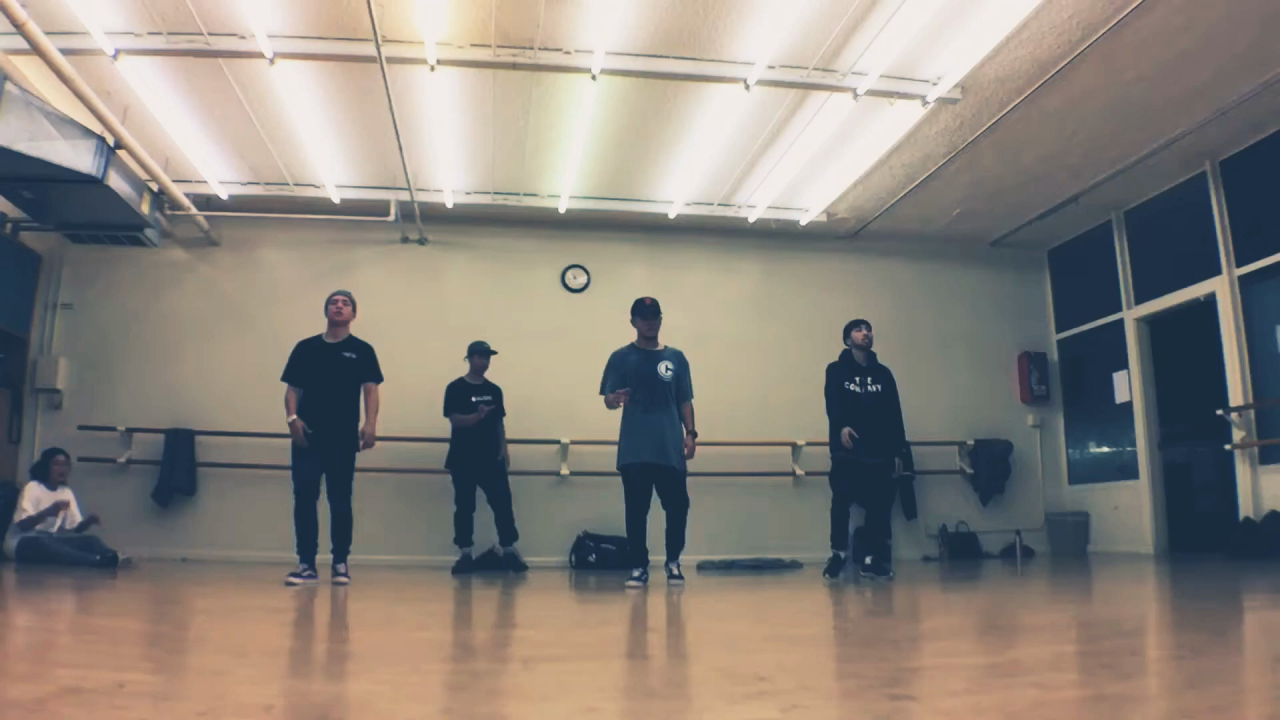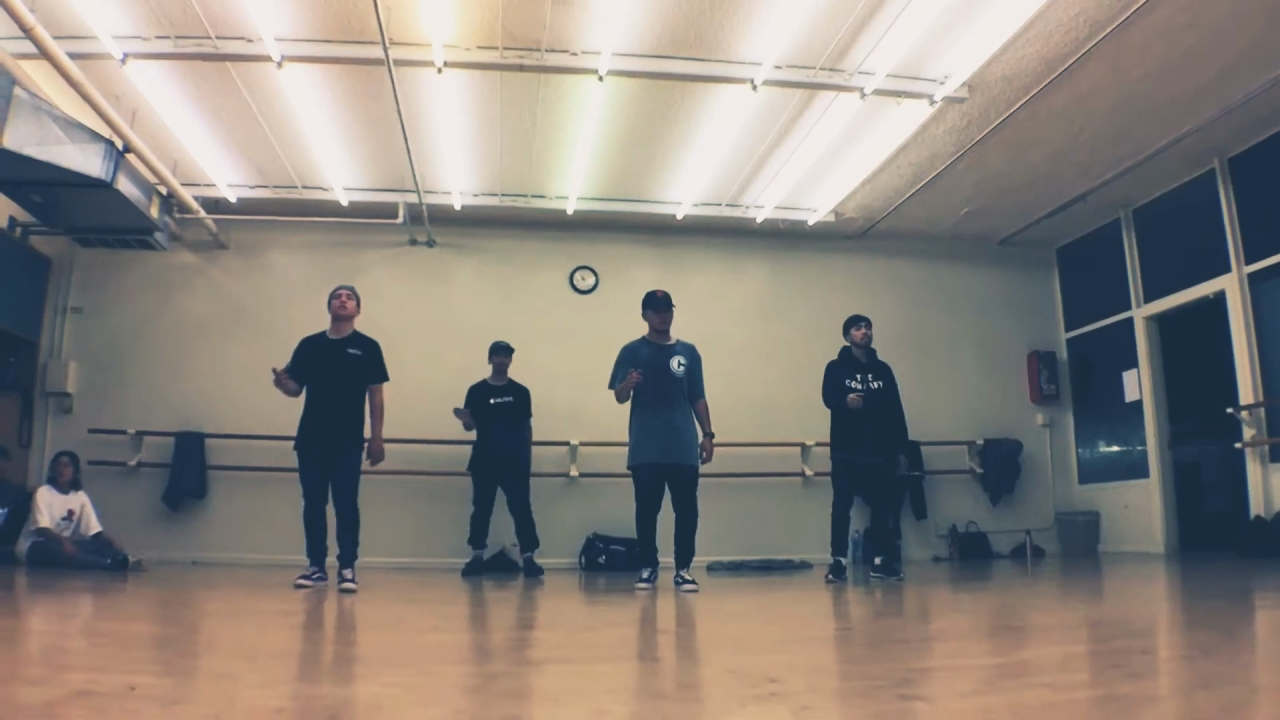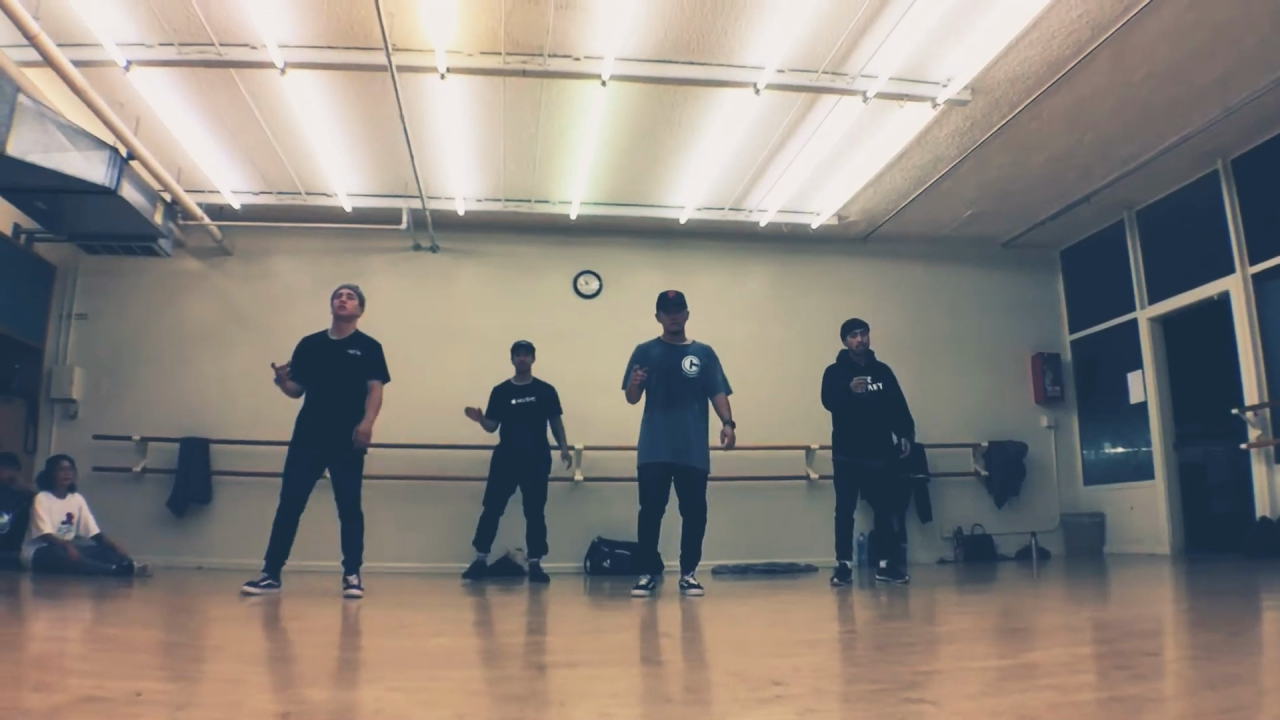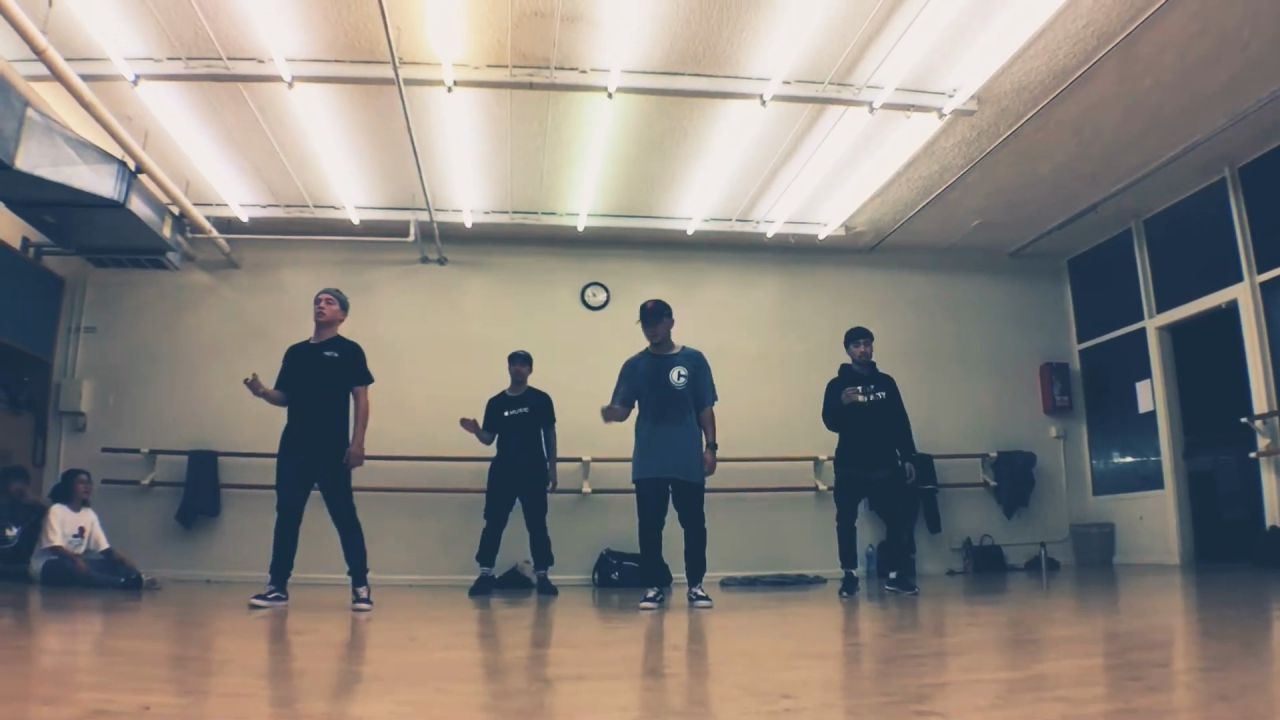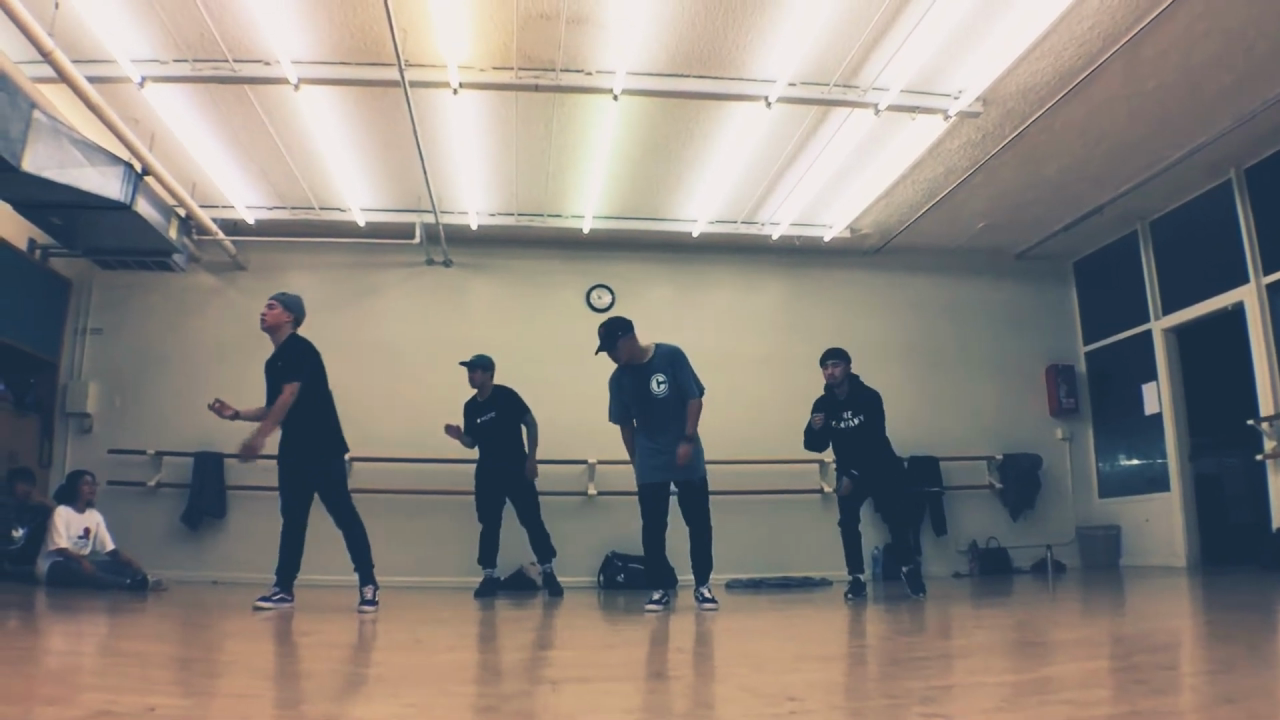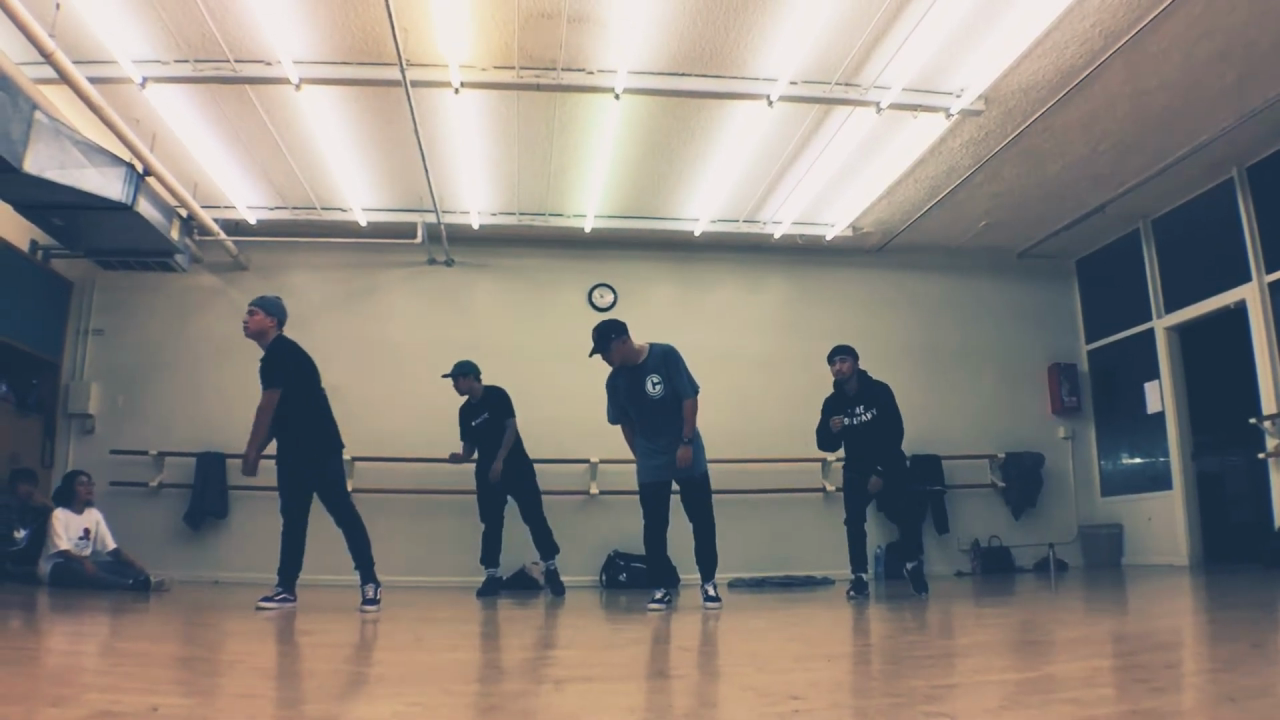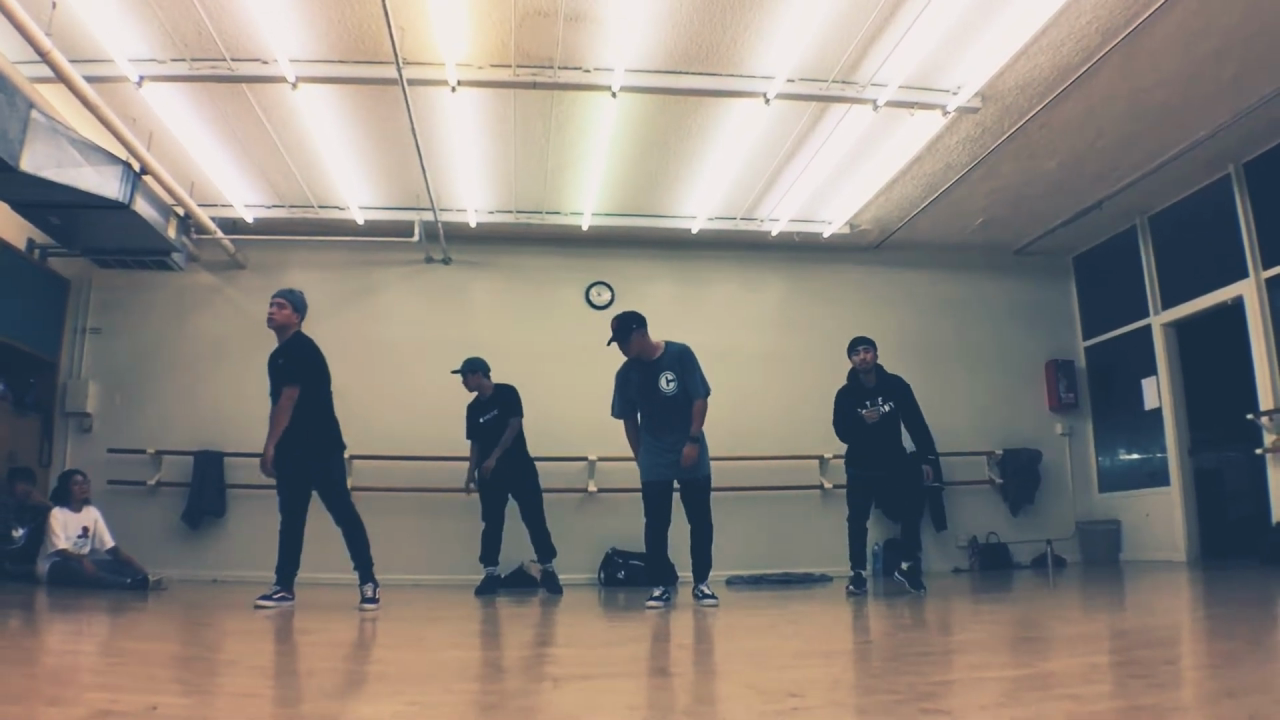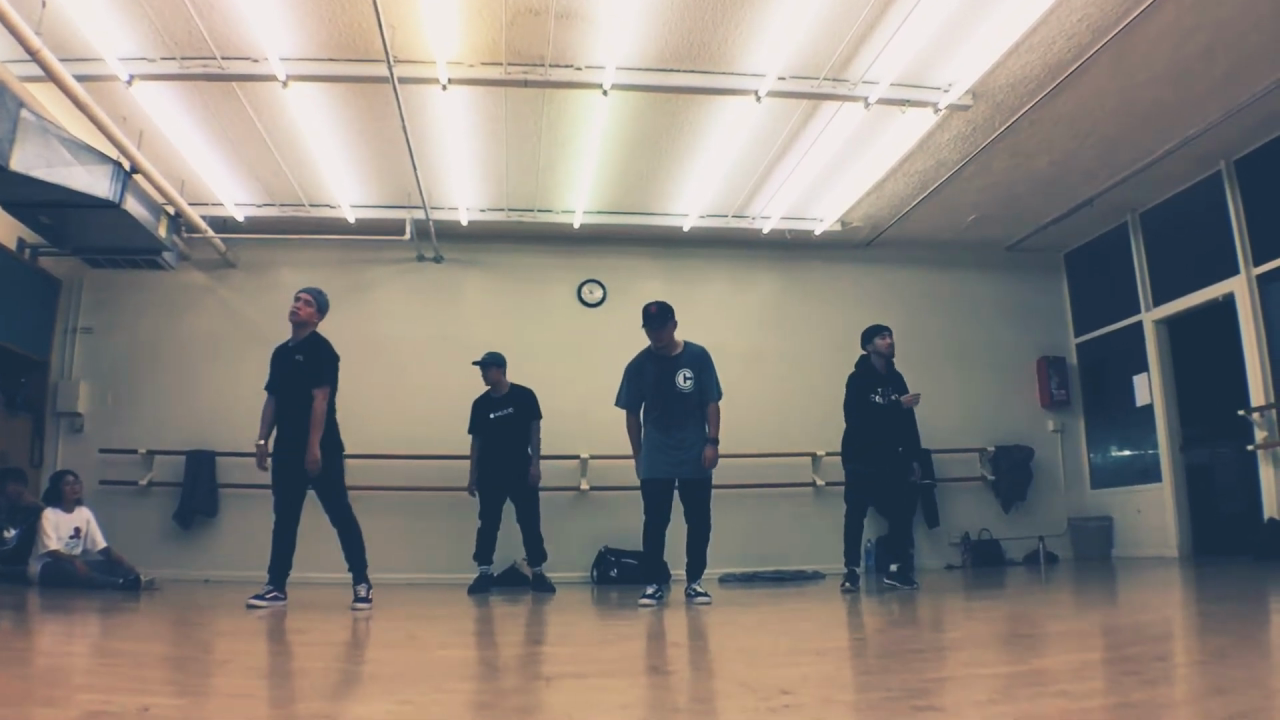
dt=0.5s
person 1, frame 1
left shoulder: (362, 351)
right shoulder: (305, 348)
left elbow: (371, 391)
right elbow: (292, 389)
left wrist: (370, 424)
right wrist: (292, 417)
left hip: (342, 439)
right hip: (307, 437)
left knee: (340, 501)
right knee: (304, 498)
left ankle: (340, 562)
right ankle: (306, 564)
person 1, frame 2
left shoulder: (367, 347)
right shoulder: (309, 345)
left elbow: (375, 394)
right elbow: (295, 388)
left wrist: (377, 436)
right wrist: (282, 382)
left hip: (348, 439)
right hip: (311, 436)
left knee: (346, 502)
right knee: (314, 502)
left ankle: (347, 568)
right ankle: (317, 566)
person 1, frame 3
left shoulder: (368, 347)
right shoulder: (309, 345)
left elbow: (375, 390)
right elbow: (297, 391)
left wrist: (368, 423)
right wrist: (282, 381)
left hip: (347, 442)
right hip: (307, 437)
left knee: (349, 507)
right knee: (289, 504)
left ankle: (352, 574)
right ankle: (271, 573)
person 1, frame 4
left shoulder: (349, 351)
right shoulder: (295, 353)
left elbow: (361, 398)
right elbow: (284, 398)
left wrist: (357, 442)
right wrist: (261, 392)
left hip: (333, 450)
right hip: (293, 447)
left knee: (344, 516)
right knee: (287, 516)
left ankle: (360, 586)
right ankle: (277, 586)
person 1, frame 5
left shoulder: (299, 349)
right shoulder: (275, 360)
left elbow: (289, 397)
left wrist: (258, 436)
right wrist: (236, 413)
left hip: (324, 448)
right hip: (294, 450)
left knee: (344, 514)
right knee: (293, 519)
left ankle: (368, 585)
right ankle: (283, 588)
person 1, frame 6
left shoulder: (283, 353)
right shoulder: (274, 357)
left elbow: (268, 409)
left wrist: (252, 452)
right wrist: (258, 451)
left hip: (320, 447)
right hip: (293, 450)
left knee: (344, 513)
right knee: (293, 519)
left ankle: (370, 583)
right ankle: (286, 588)
person 1, frame 7
left shoulder: (302, 349)
right shoulder: (277, 355)
left elbow: (288, 401)
left wrist: (269, 446)
right wrist: (274, 449)
left hip: (321, 447)
right hip: (292, 449)
left knee: (343, 513)
right knee: (290, 518)
left ankle: (368, 582)
right ankle: (284, 586)
person 1, frame 8
left shoulder: (321, 349)
right shoulder: (280, 352)
left elbow: (321, 399)
right elbow: (272, 400)
left wrist: (315, 446)
right wrist: (262, 441)
left hip: (321, 449)
right hip: (287, 449)
left knee: (340, 514)
right knee: (284, 518)
left ankle: (362, 583)
right ankle: (276, 586)
person 2, frame 1
left shoulder: (676, 358)
right shoulder: (621, 358)
left elbow: (685, 401)
right elbow: (608, 401)
left wrist: (690, 433)
right wrist: (615, 399)
left hip: (670, 448)
right hip: (634, 449)
left knee: (677, 505)
right knee: (636, 508)
left ankle: (673, 560)
right ankle: (639, 566)
person 2, frame 2
left shoulder: (688, 352)
right shoulder: (632, 351)
left elbow: (698, 397)
right elbow: (619, 397)
left wrist: (707, 434)
right wrist: (627, 385)
left hip: (683, 446)
right hip: (645, 447)
left knee: (687, 508)
right knee: (647, 508)
left ankle: (683, 569)
right ankle: (648, 567)
person 2, frame 3
left shoulder: (704, 353)
right shoulder: (645, 352)
left elbow: (718, 392)
right elbow: (632, 398)
left wrist: (728, 423)
right wrist: (634, 383)
left hip: (693, 449)
right hip: (654, 448)
left knee: (694, 512)
right knee: (650, 511)
left ankle: (688, 573)
right ankle: (648, 573)
person 2, frame 4
left shoulder: (694, 360)
right shoulder: (634, 365)
left elbow: (706, 408)
right elbow: (624, 411)
left wrist: (711, 446)
right wrist: (613, 412)
left hip: (688, 460)
right hip: (648, 462)
left knee: (693, 523)
right knee: (650, 525)
left ankle: (696, 585)
right ankle: (654, 586)
person 2, frame 5
left shoulder: (671, 356)
right shoulder: (618, 379)
left elbow: (695, 399)
right elbow: (626, 425)
left wrist: (687, 440)
right wrist: (636, 461)
left hip: (686, 456)
right hip: (650, 462)
left knee: (699, 522)
right knee: (653, 527)
left ankle: (702, 585)
right ankle: (660, 588)
person 2, frame 6
left shoulder: (665, 355)
right shoulder: (615, 380)
left elbow: (690, 398)
left wrist: (686, 442)
right wrist: (640, 456)
left hip: (686, 453)
right hip: (651, 462)
left knee: (702, 519)
right knee: (654, 526)
left ankle: (708, 582)
right ankle: (662, 588)
person 2, frame 7
left shoulder: (681, 355)
right shoulder: (626, 374)
left elbow: (700, 399)
right elbow: (629, 420)
left wrist: (693, 441)
right wrist: (640, 457)
left hip: (691, 455)
right hip: (654, 460)
left knee: (701, 521)
right knee: (656, 524)
left ankle: (701, 582)
right ankle: (661, 585)
person 2, frame 8
left shoulder: (698, 356)
right shoulder: (638, 366)
left elbow: (712, 403)
right elbow: (632, 414)
left wrist: (712, 442)
right wrist: (638, 455)
left hip: (695, 457)
right hip: (656, 460)
left knee: (699, 521)
right knee: (655, 522)
left ankle: (694, 581)
right ankle: (654, 583)
person 3, frame 1
left shoulder: (883, 373)
right shoulder: (837, 369)
left elbow: (894, 414)
right elbow: (832, 404)
left wrist: (899, 452)
right wrist: (841, 427)
left hip: (878, 453)
right hip: (846, 452)
left knee: (879, 507)
right knee: (841, 503)
left ankle: (871, 560)
right ankle: (839, 554)
person 3, frame 2
left shoulder: (883, 370)
right shoulder: (836, 368)
left elbow: (896, 411)
right elbow: (829, 397)
left wrist: (899, 448)
right wrist: (845, 400)
left hip: (879, 452)
right hip: (846, 452)
left knee: (882, 507)
right knee: (841, 507)
left ankle: (880, 560)
right ankle: (838, 561)
person 3, frame 3
left shoulder: (883, 371)
right shoulder: (835, 372)
left elbow: (898, 406)
right elbow: (829, 401)
left wrist: (905, 434)
right wrist: (849, 390)
left hip: (880, 453)
right hip: (847, 455)
left knee: (886, 508)
right knee: (845, 509)
left ankle: (885, 563)
right ankle: (843, 564)
person 3, frame 4
left shoulder: (886, 382)
right shoulder: (838, 385)
left elbow: (900, 422)
right elbow: (830, 422)
left wrist: (907, 457)
right wrist: (842, 403)
left hip: (885, 465)
right hip: (850, 467)
left knee: (897, 518)
right knee: (845, 518)
left ankle: (896, 575)
right ankle: (849, 574)
person 3, frame 5
left shoulder: (869, 397)
right shoulder: (822, 405)
left elbow: (875, 441)
right elbow: (816, 446)
left wrist: (854, 476)
right wrist: (814, 430)
left hip: (882, 470)
right hip: (848, 472)
left knee: (896, 519)
right knee: (848, 523)
left ankle: (910, 569)
right ankle: (857, 579)
person 3, frame 6
left shoulder: (879, 391)
right shoulder: (832, 403)
left elbow: (895, 433)
right elbow: (827, 445)
left wrist: (880, 471)
right wrist: (830, 431)
left hip: (890, 468)
right hip: (856, 471)
left knee: (906, 517)
right knee: (854, 521)
left ankle: (914, 566)
right ankle: (859, 577)
person 3, frame 7
left shoulder: (896, 385)
right shoulder: (846, 394)
left elbow: (915, 422)
right elbow: (843, 433)
left wrist: (928, 457)
right wrist: (862, 421)
left hip: (895, 463)
right hip: (861, 467)
left knee: (913, 509)
right knee: (857, 518)
left ankle: (908, 567)
right ankle: (858, 574)
person 3, frame 8
left shoulder: (896, 378)
right shoulder: (858, 379)
left elbow: (907, 420)
right elbow: (860, 417)
left wrist: (913, 456)
right wrist: (897, 405)
left hip: (890, 460)
right hip: (860, 460)
left knee: (902, 511)
right knee: (855, 514)
left ankle: (896, 569)
right ankle: (852, 571)
person 4, frame 1
left shoulder: (495, 390)
right shoulder: (455, 388)
right elbow: (455, 421)
left wrist: (504, 448)
right wrist: (478, 416)
left hip: (491, 457)
right hip: (463, 457)
left knee: (503, 501)
right knee: (464, 507)
left ankle: (509, 551)
right ankle: (466, 555)
person 4, frame 2
left shoulder: (521, 392)
right shoulder: (476, 391)
left elbow: (526, 426)
right elbow: (469, 426)
left wrist: (527, 458)
right wrist: (465, 419)
left hip: (515, 460)
right hip: (485, 460)
left knee: (521, 508)
right knee: (482, 509)
left ankle: (528, 557)
right ankle: (477, 556)
person 4, frame 3
left shoulder: (546, 390)
right shoulder: (500, 391)
left elbow: (556, 421)
right elbow: (492, 426)
left wrist: (564, 448)
right wrist: (480, 419)
left hip: (537, 460)
right hip: (505, 459)
left knee: (535, 513)
right knee: (491, 508)
left ankle: (534, 563)
right ankle: (480, 559)
person 4, frame 4
left shoulder: (541, 399)
right shoulder: (495, 402)
left elbow: (549, 434)
right elbow: (489, 438)
left wrist: (552, 467)
right wrist: (476, 431)
left hip: (533, 471)
right hip: (503, 470)
left knee: (537, 524)
right knee: (494, 522)
left ankle: (542, 575)
right ankle: (485, 574)
person 4, frame 5
left shoulder: (506, 395)
right shoulder: (470, 407)
left elbow: (531, 424)
right elbow: (472, 442)
left wrist: (531, 458)
right wrist: (459, 436)
left hip: (517, 469)
right hip: (487, 473)
left knee: (532, 520)
right knee: (489, 524)
left ankle: (548, 571)
right ankle: (489, 576)
person 4, frame 6
left shoulder: (497, 395)
right shoulder: (465, 411)
left elbow: (511, 428)
right elbow: (470, 445)
left wrist: (500, 460)
right wrist: (462, 457)
left hip: (516, 466)
right hip: (486, 472)
left knee: (535, 517)
right knee: (492, 524)
left ankle: (550, 568)
right ankle: (492, 576)
person 4, frame 7
left shoulder: (507, 393)
right shoulder: (473, 408)
left elbow: (514, 427)
right elbow: (475, 443)
left wrist: (493, 458)
right wrist: (471, 473)
left hip: (519, 466)
right hip: (489, 472)
left knee: (535, 519)
right knee: (492, 523)
left ankle: (547, 570)
right ankle: (490, 573)
person 4, frame 8
left shoulder: (524, 396)
right shoulder: (480, 404)
left elbow: (535, 430)
right elbow: (476, 441)
left wrist: (535, 464)
right wrist: (473, 475)
left hip: (522, 469)
right hip: (490, 472)
left knee: (530, 522)
right knee: (488, 523)
left ankle: (538, 572)
right ankle: (484, 573)
